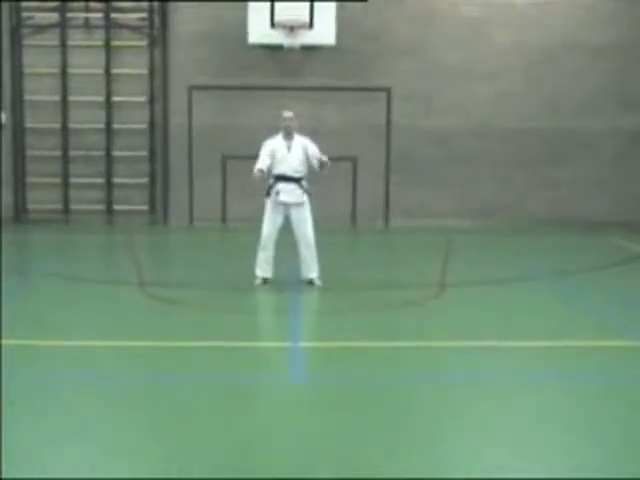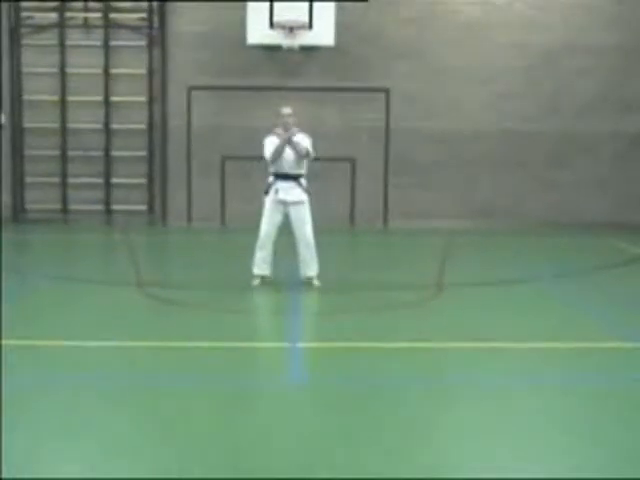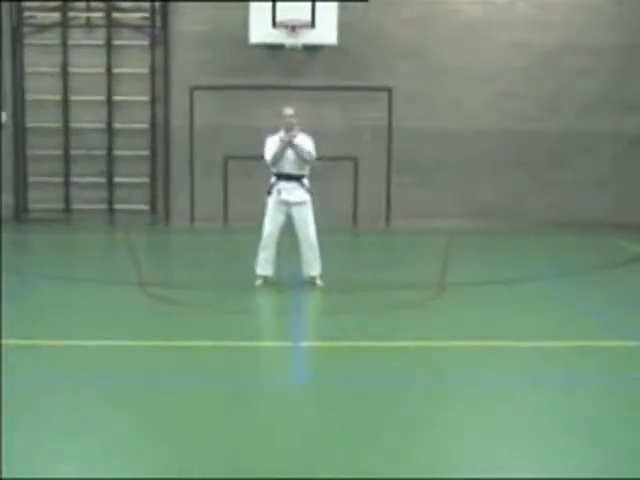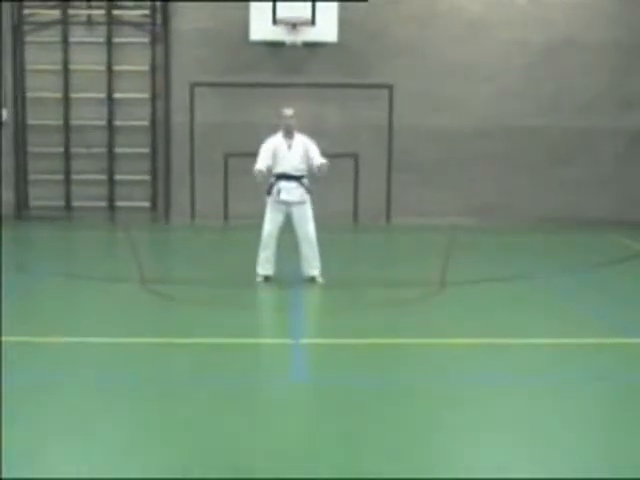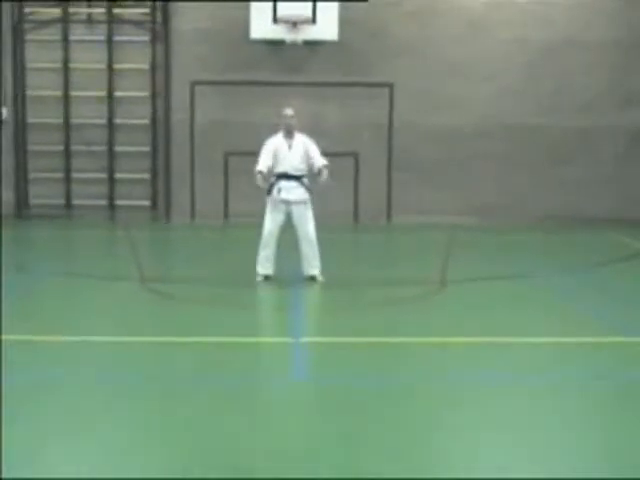
dt=0.2s
person 1, frame 1
left shoulder: (305, 143)
right shoulder: (271, 143)
left elbow: (319, 160)
right elbow: (262, 164)
left wrist: (322, 161)
right wrist: (259, 173)
left hip: (298, 192)
right hip: (277, 192)
left knee: (306, 235)
right knee: (268, 234)
left ankle: (311, 275)
right ankle: (263, 274)
person 1, frame 2
left shoulder: (302, 138)
right shoulder: (271, 139)
left elbow: (304, 154)
right elbow: (272, 158)
left wrist: (288, 139)
right wrist: (285, 139)
left hip: (297, 190)
right hip: (276, 189)
left knee: (305, 234)
right knee: (266, 233)
left ankle: (310, 274)
right ankle: (261, 273)
person 1, frame 3
left shoulder: (305, 139)
right shoulder: (272, 139)
left elbow: (309, 158)
right elbow: (272, 160)
left wrist: (291, 142)
right wrist: (286, 142)
left hip: (300, 190)
right hip: (278, 190)
left knee: (308, 234)
right knee: (269, 233)
left ankle: (313, 274)
right ankle: (264, 273)
person 1, frame 4
left shoulder: (305, 142)
right shoulder: (271, 142)
left elbow: (318, 161)
right elbow: (260, 164)
left wrist: (322, 167)
right wrist: (260, 172)
left hip: (299, 190)
right hip: (278, 190)
left knee: (307, 233)
right knee: (269, 232)
left ankle: (312, 272)
right ankle: (264, 272)
person 1, frame 5
left shoulder: (306, 141)
right shoulder: (272, 142)
left elbow: (318, 161)
right elbow: (263, 164)
left wrist: (323, 171)
right wrist: (260, 177)
left hip: (299, 190)
right hip: (278, 189)
left knee: (307, 232)
right knee: (269, 232)
left ankle: (312, 271)
right ankle: (264, 271)
